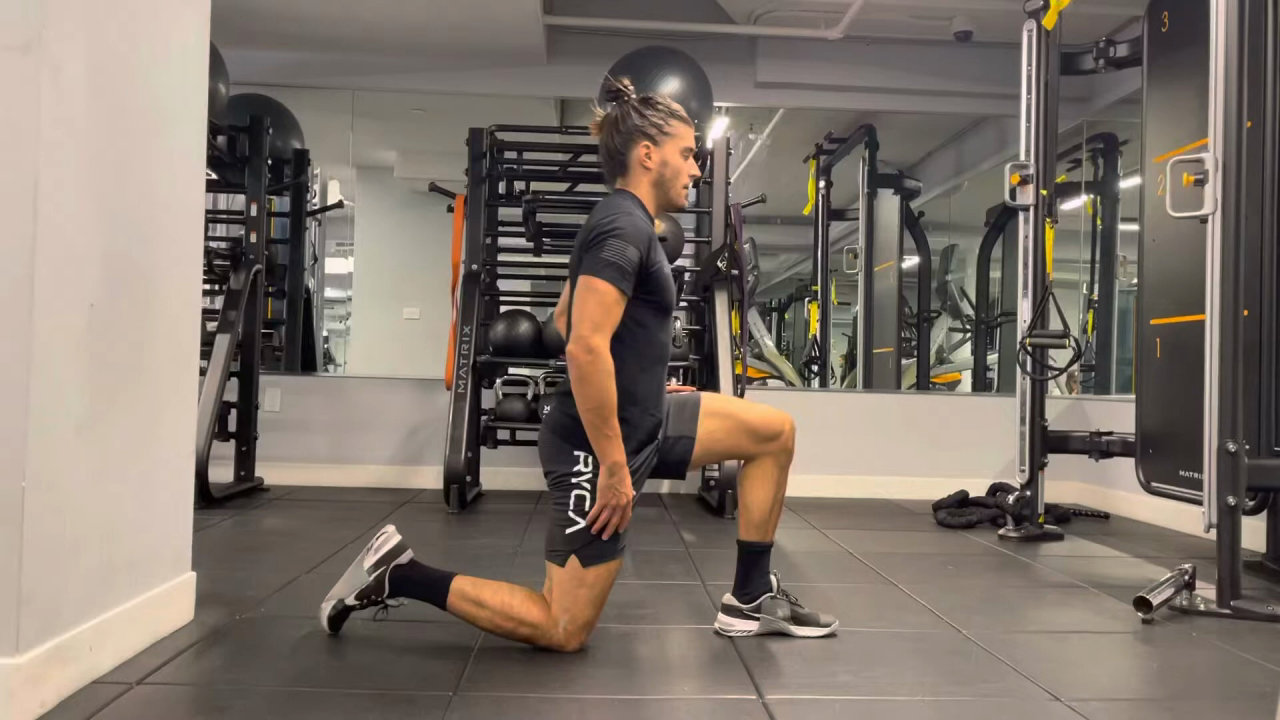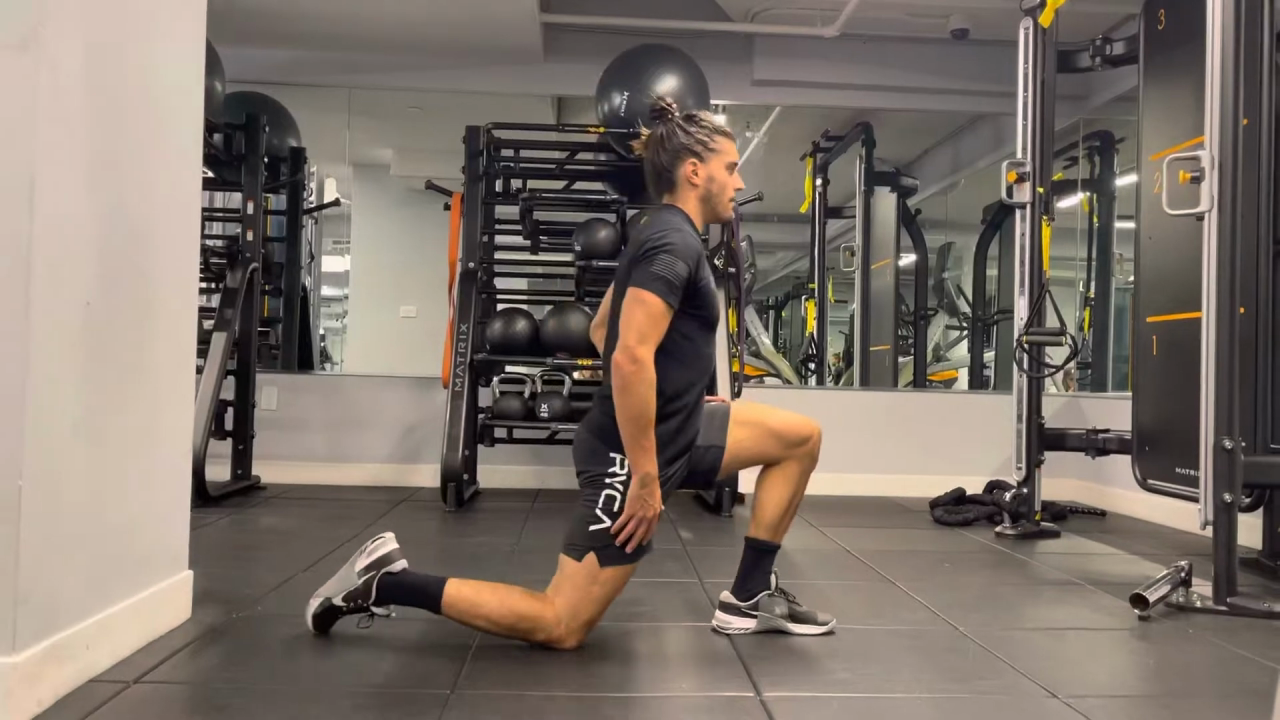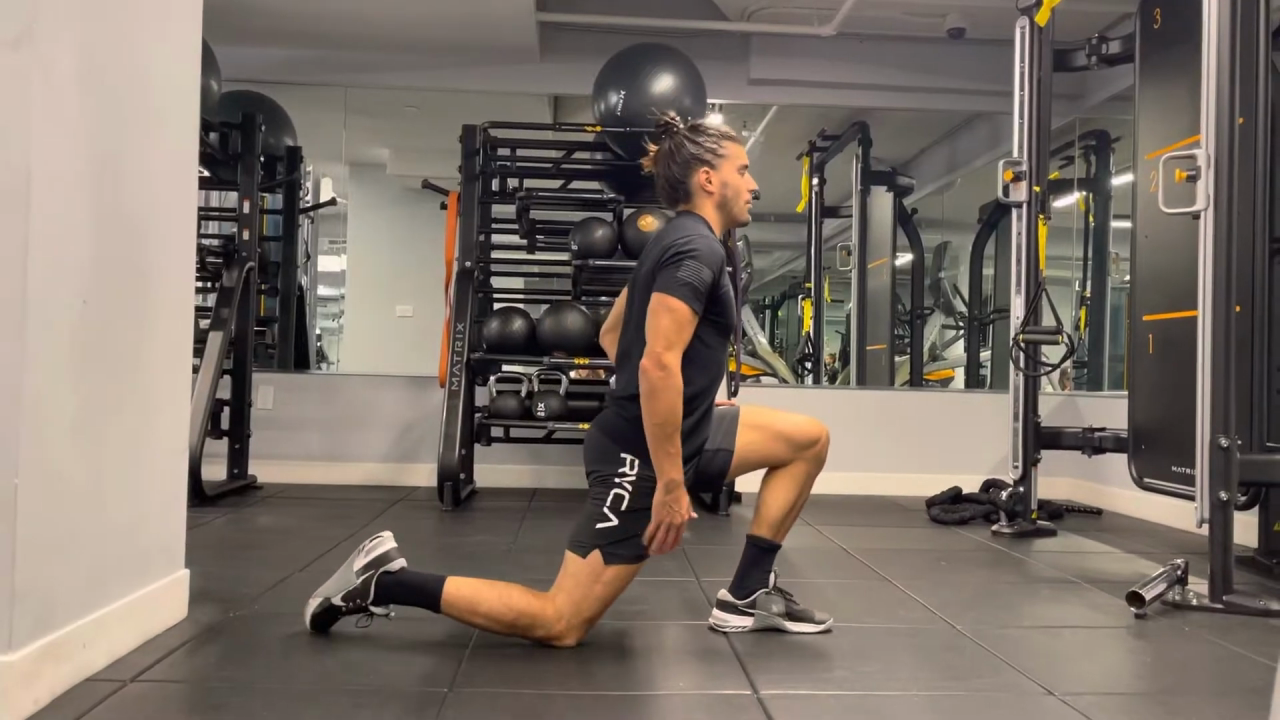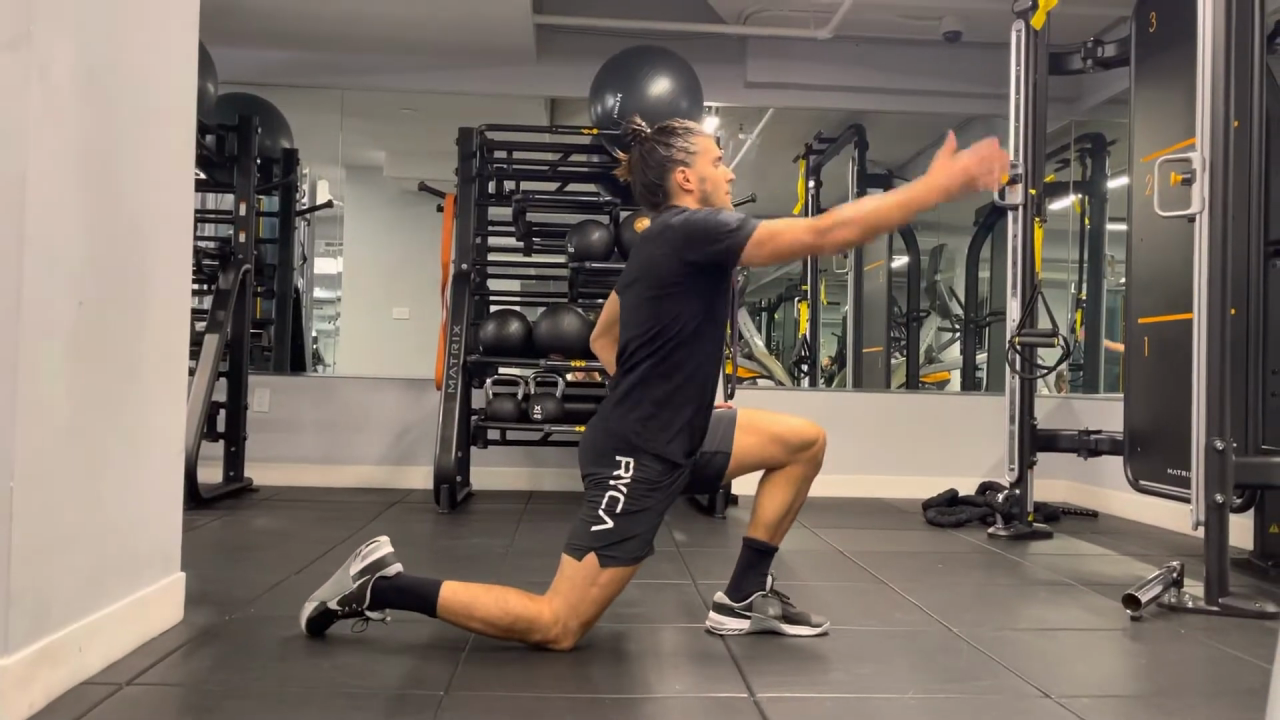
dt=0.5s
person 1, frame 1
left shoulder: (622, 221)
right shoulder: (621, 228)
left elbow: (566, 319)
right elbow: (585, 346)
right wrist: (613, 465)
left hip: (639, 419)
right hip: (597, 441)
left knee: (774, 432)
right knee: (563, 629)
left ankle: (752, 599)
right ankle: (398, 576)
person 1, frame 2
left shoulder: (663, 234)
right shoulder: (674, 243)
left elbow: (601, 328)
right elbow: (631, 357)
right wrist: (645, 477)
left hip: (671, 428)
right hip: (635, 447)
left knee: (800, 437)
right knee: (561, 625)
left ankle: (750, 597)
right ankle: (384, 583)
person 1, frame 3
left shoulder: (678, 241)
right shoulder: (695, 249)
left elbow: (612, 333)
right elbow: (658, 364)
right wrist: (673, 484)
left hip: (663, 434)
right hip: (642, 454)
left knee: (807, 439)
right knee: (560, 623)
left ankle: (748, 594)
right ankle: (382, 582)
person 1, frame 4
left shoulder: (668, 242)
right shoulder: (692, 232)
left elbow: (602, 338)
right elbow: (824, 236)
right wrist: (941, 185)
left hip: (666, 438)
right hip: (636, 458)
left knee: (803, 441)
right knee: (557, 625)
left ankle: (743, 599)
right ankle: (385, 585)
